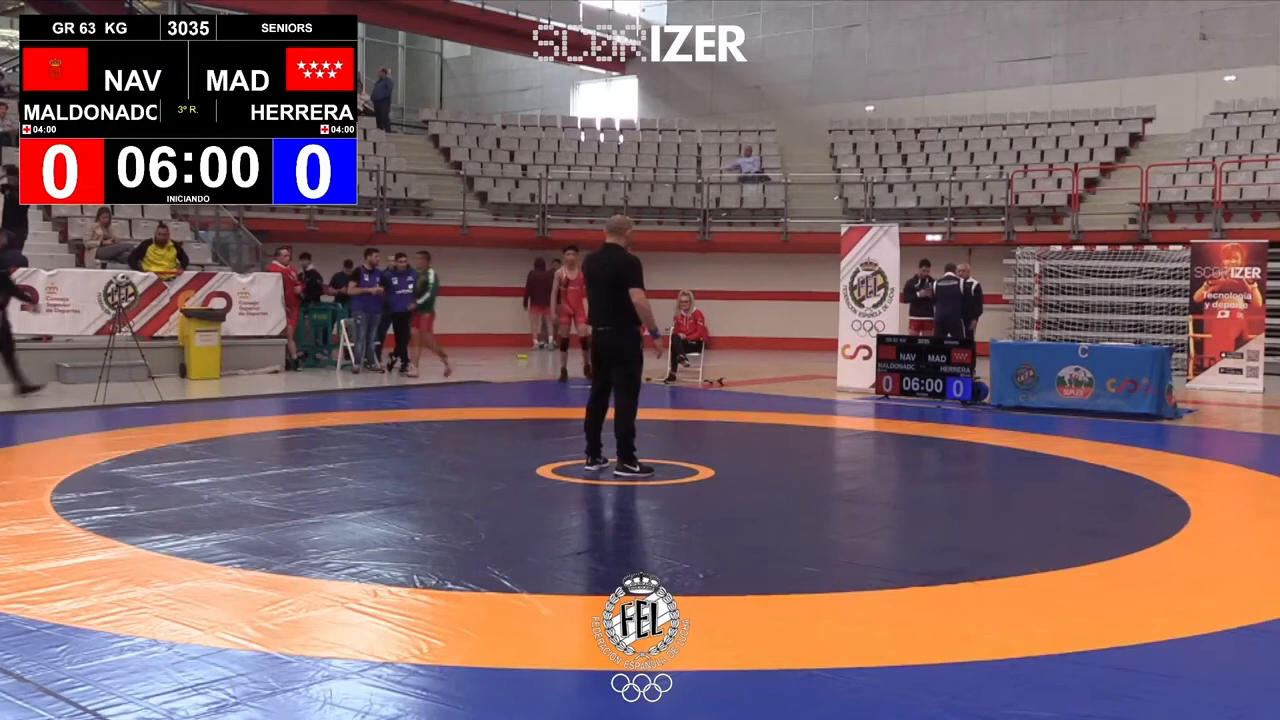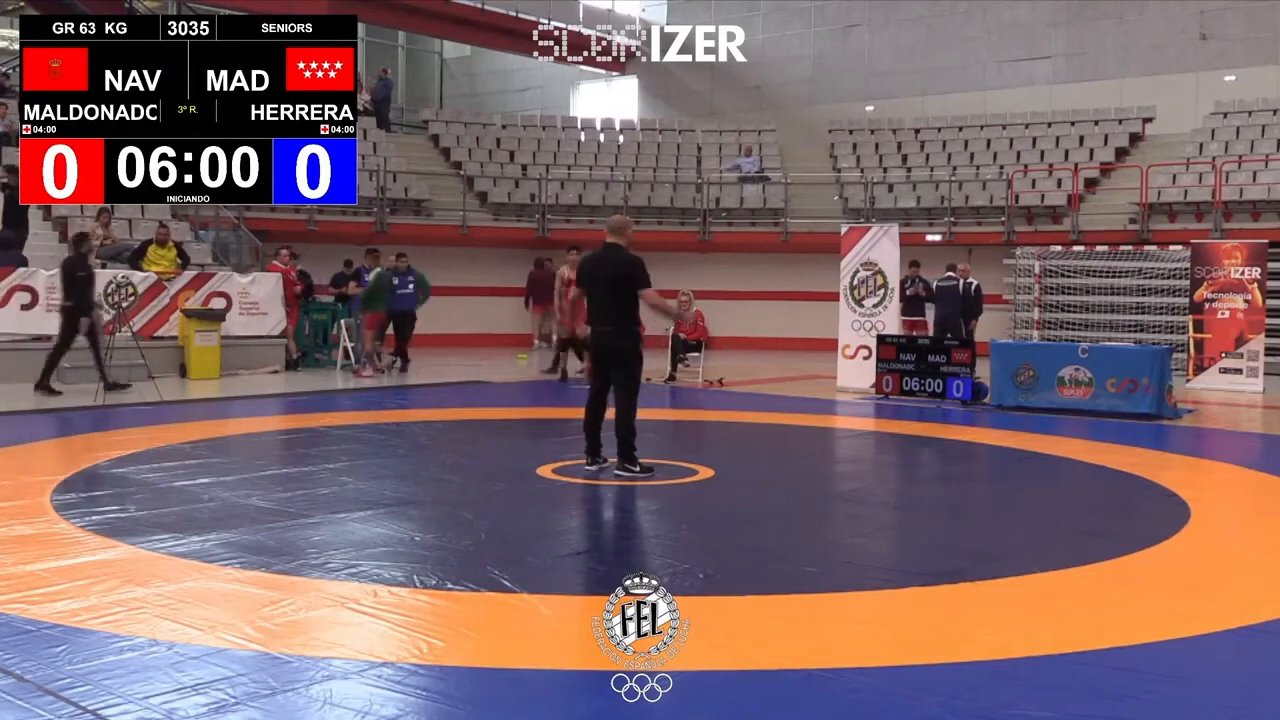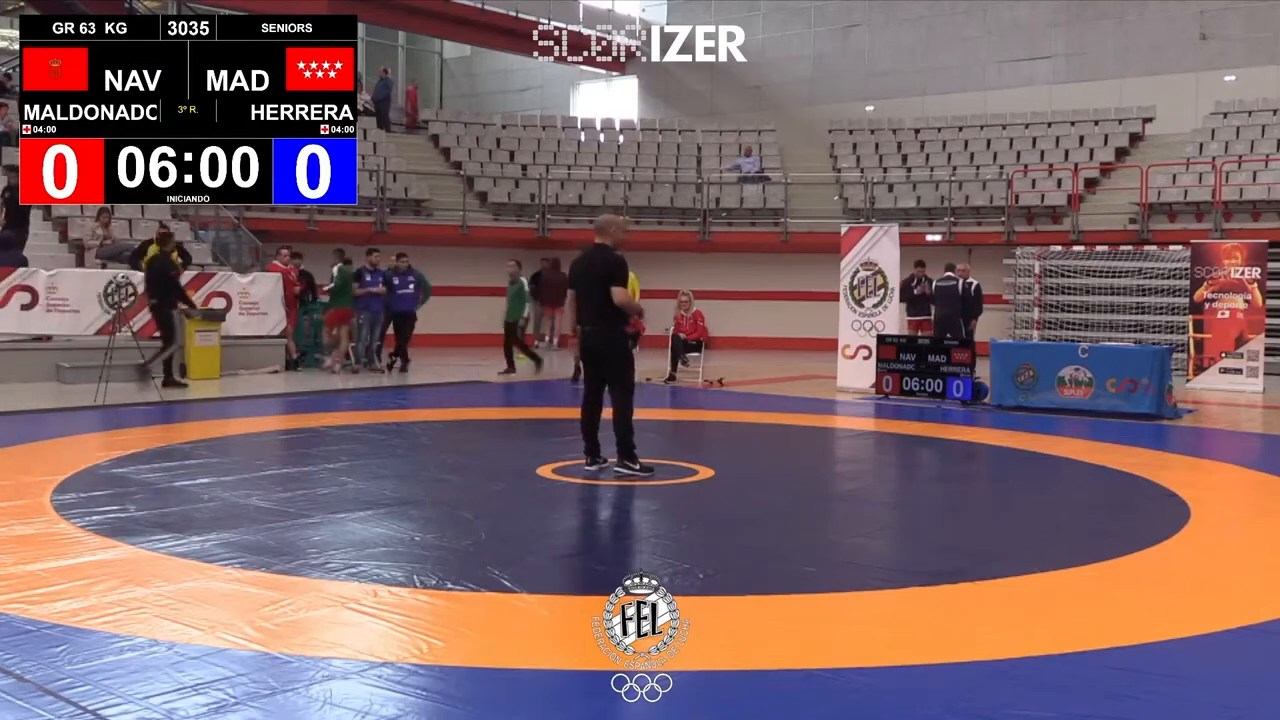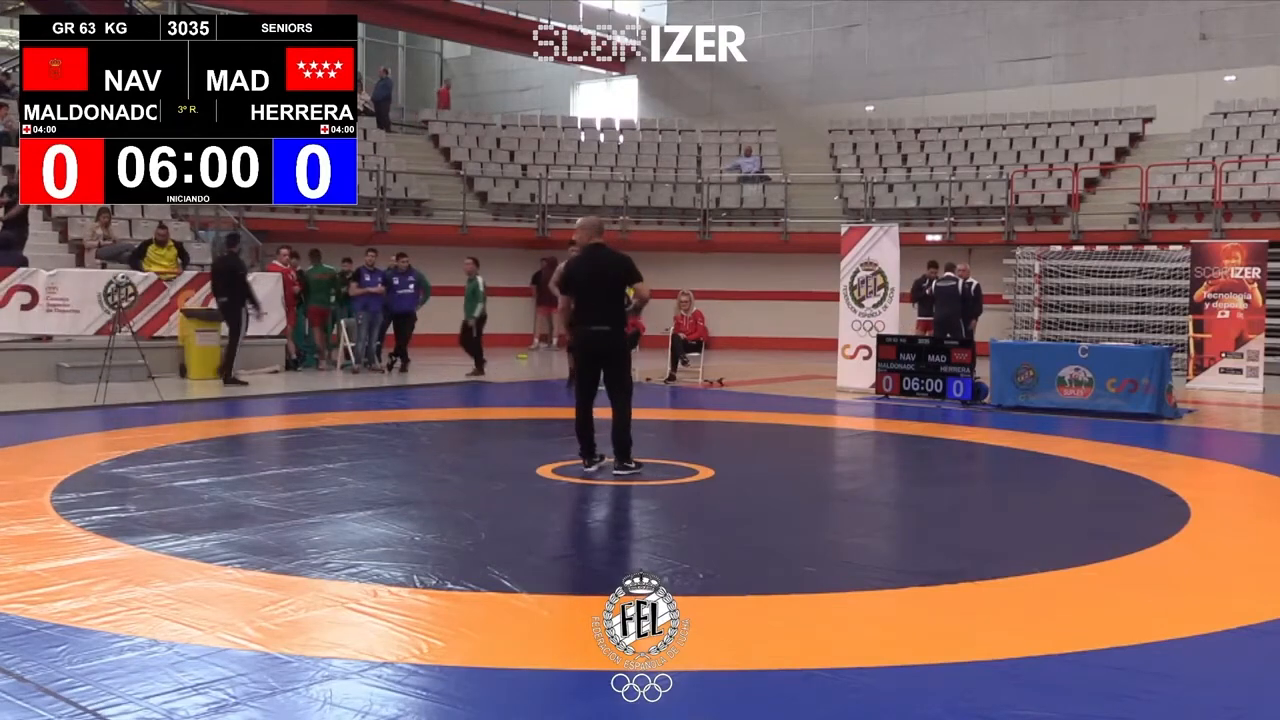
dt=0.7s
person 1, frame 1
left shoulder: (590, 262)
right shoulder: (628, 261)
right elbow: (638, 299)
right wrist: (654, 333)
left hip: (599, 336)
right hip: (624, 337)
left knee: (598, 395)
right knee: (625, 398)
left ankle: (593, 455)
right ankle: (625, 460)
person 1, frame 2
left shoulder: (588, 262)
right shoulder: (632, 262)
left elbow: (575, 297)
right elbow: (650, 299)
right wrist: (678, 315)
left hip: (597, 336)
right hip: (624, 337)
left knee: (597, 395)
right knee: (625, 398)
left ankle: (592, 455)
right ankle: (626, 460)
person 1, frame 3
left shoulder: (578, 263)
right shoulder: (615, 261)
left elbow: (571, 301)
right elbow: (620, 299)
left wrist: (577, 329)
right wrist: (637, 309)
left hip: (587, 335)
right hip: (611, 336)
left knee: (592, 395)
right knee: (621, 396)
left ankle: (592, 455)
right ankle: (626, 457)
person 1, frame 4
left shoulder: (573, 265)
right shoulder: (621, 261)
left elbow: (564, 306)
right elbow: (643, 294)
left wrist: (574, 328)
right wrist: (635, 309)
left hip: (584, 337)
right hip: (613, 337)
left knee: (584, 398)
right knee: (620, 398)
left ankle: (588, 456)
right ankle: (623, 459)
